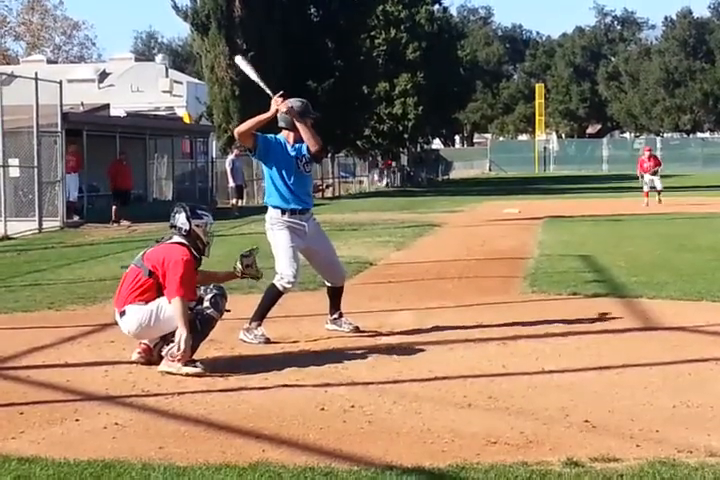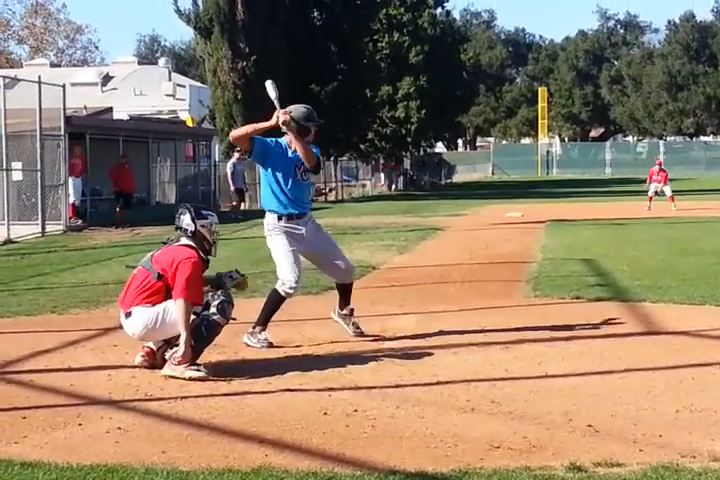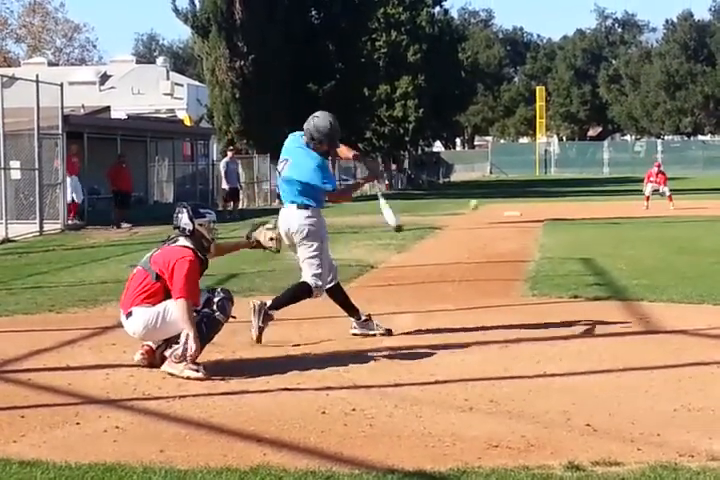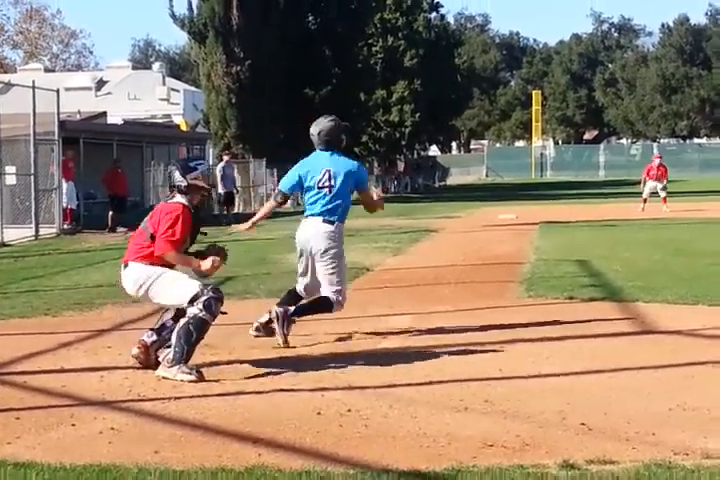
dt=0.5s
person 1, frame 1
left shoulder: (305, 147)
right shoulder: (270, 144)
left elbow: (318, 148)
right elbow: (240, 133)
left wrist: (294, 116)
right wrist: (270, 113)
left hip: (307, 220)
right hip: (281, 221)
left knee: (336, 273)
right knee: (287, 276)
left ankle: (335, 317)
right ankle: (252, 326)
person 1, frame 2
left shoulder: (310, 150)
right shoulder: (268, 147)
left elbow: (312, 163)
right elbow: (235, 136)
left wrist: (292, 130)
right wrist: (270, 123)
left hip: (307, 223)
right hip: (279, 226)
left knee: (344, 270)
right knee: (290, 281)
left ankle: (343, 311)
right ankle: (256, 330)
person 1, frame 3
left shoulder: (293, 140)
right shoulder: (316, 167)
right elbow: (338, 197)
left wrist: (348, 152)
right wrist: (367, 179)
right hip: (307, 220)
left knee: (326, 275)
right knee: (315, 282)
left ankle: (360, 321)
right ankle: (266, 309)
person 1, frame 4
left shoulder: (304, 166)
right shoulder: (352, 167)
left elbow: (278, 200)
right elbow: (370, 206)
left wrist: (252, 222)
right wrist: (378, 200)
left hip: (305, 230)
right hip: (328, 234)
left knee: (305, 287)
right knee: (333, 299)
left ankle: (266, 323)
right ankle: (287, 315)
person 2, frame 1
left shoulder: (169, 247)
right shoulder: (180, 255)
left elbow: (198, 277)
right elbow: (178, 297)
left wrist: (237, 273)
right wrist: (185, 334)
left hip: (128, 315)
right hip: (138, 318)
right knee: (214, 296)
left ankle: (151, 348)
right ankle: (176, 358)
person 2, frame 2
left shoulder: (174, 249)
right shoulder: (190, 257)
right elbow: (182, 299)
left wrist: (214, 282)
right wrist: (186, 338)
left hip: (132, 316)
right hip: (144, 319)
right knee: (221, 302)
left ankle: (155, 351)
right ankle: (179, 362)
person 2, frame 3
left shoulder: (177, 246)
right shoulder: (185, 256)
left elbow: (212, 249)
right elbow: (182, 300)
left wrist: (250, 242)
right wrist: (192, 335)
left hip: (134, 316)
right hip: (144, 319)
right knee: (220, 300)
left ankle: (154, 348)
right ankle: (178, 360)
person 2, frame 4
left shoulder: (176, 206)
right shoulder: (178, 210)
right elbow: (166, 250)
left wrist: (197, 261)
right wrist: (199, 265)
left hip: (144, 271)
right hip: (143, 272)
left knee: (191, 303)
right knee: (209, 298)
left ankle: (150, 347)
right ankle: (173, 365)
